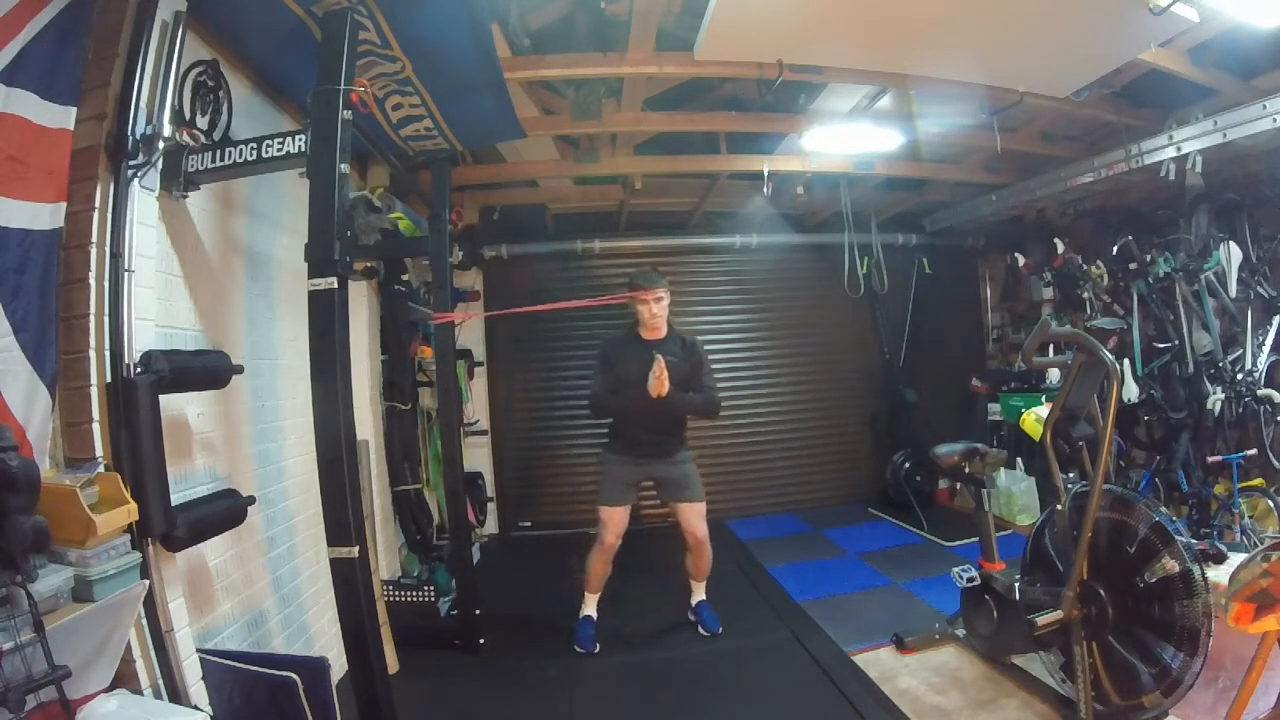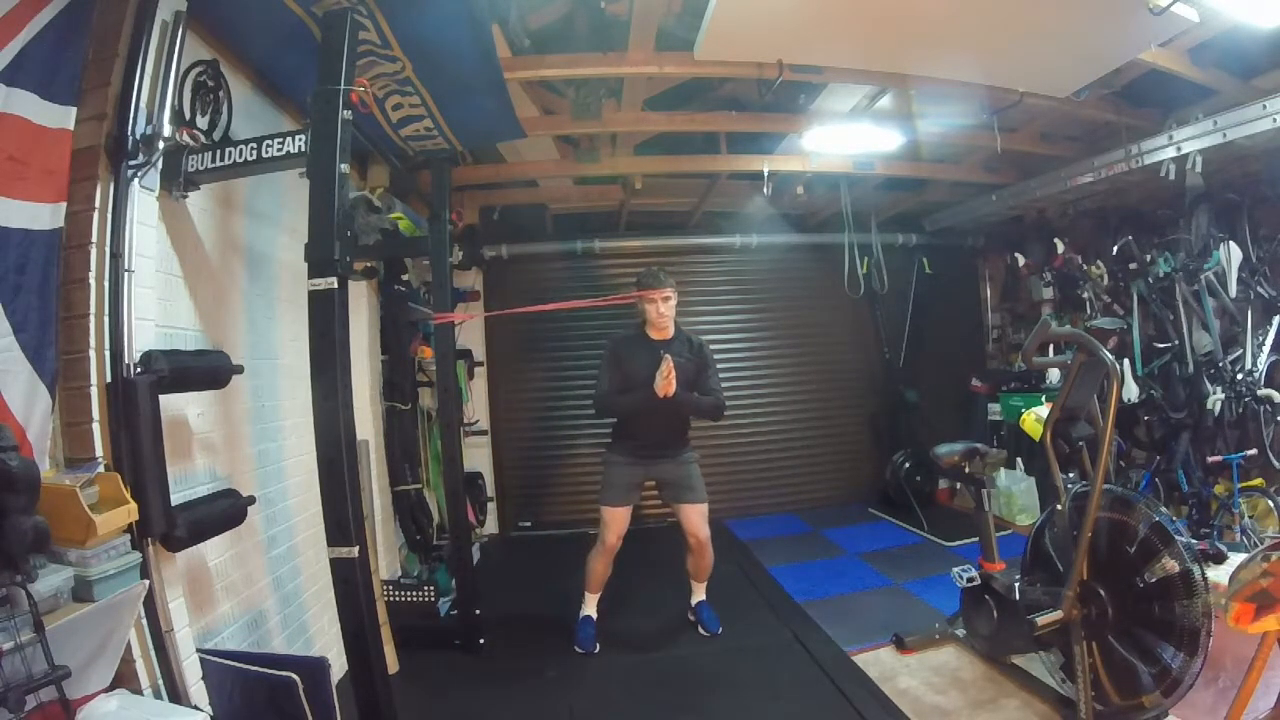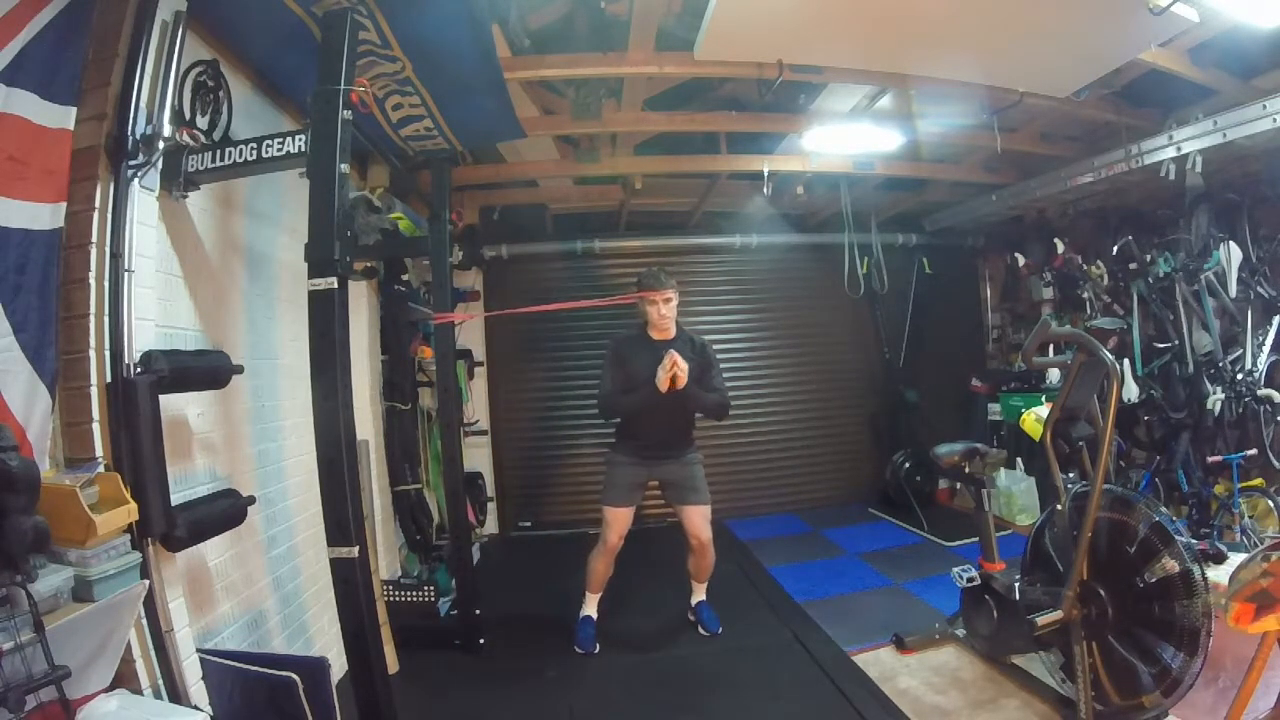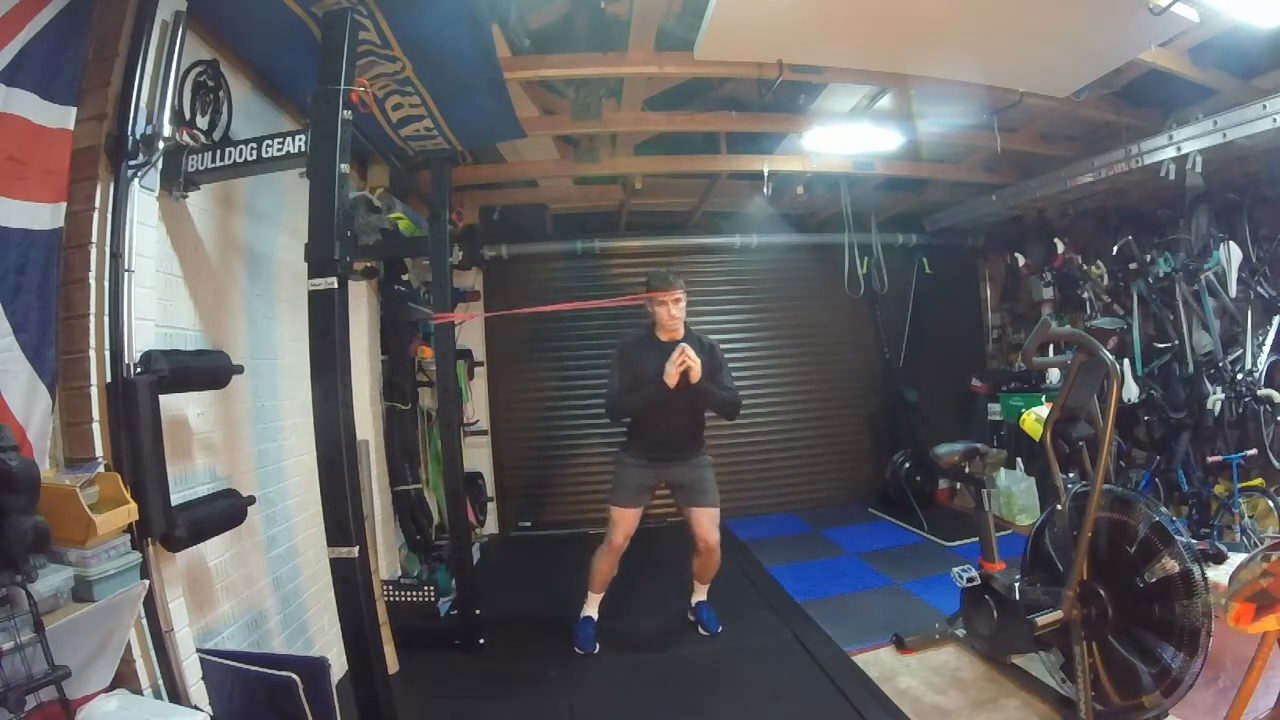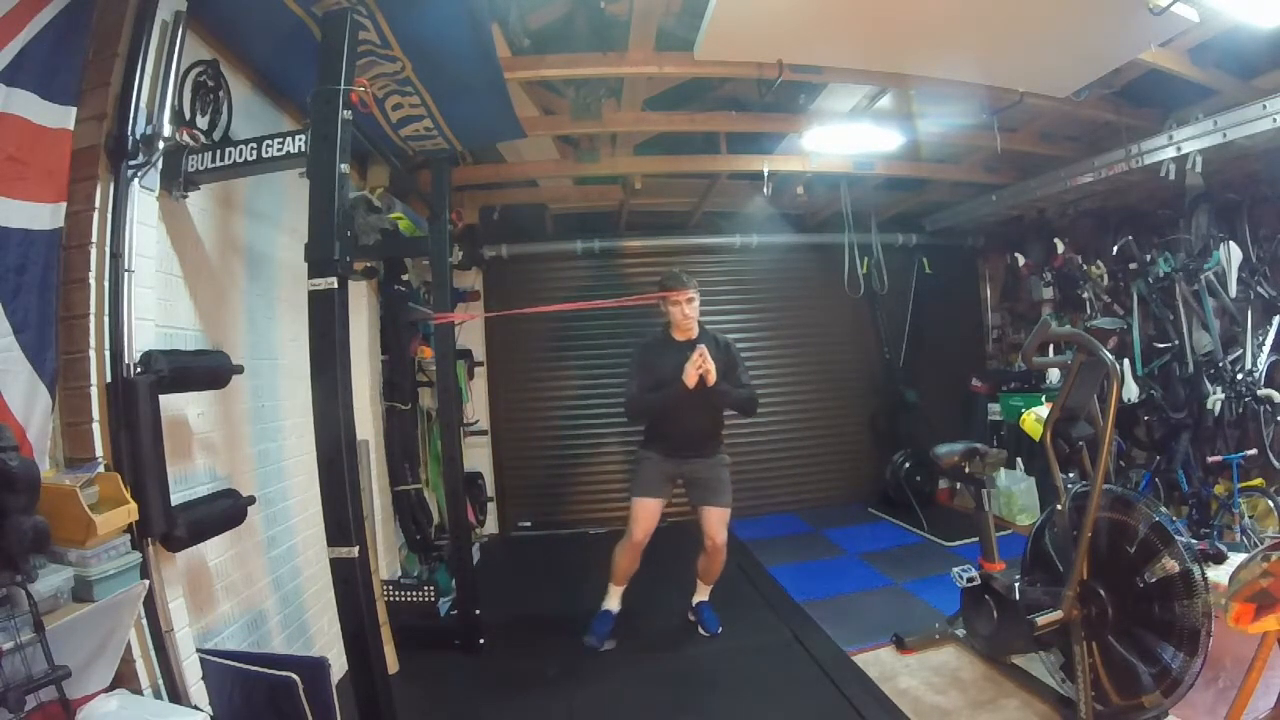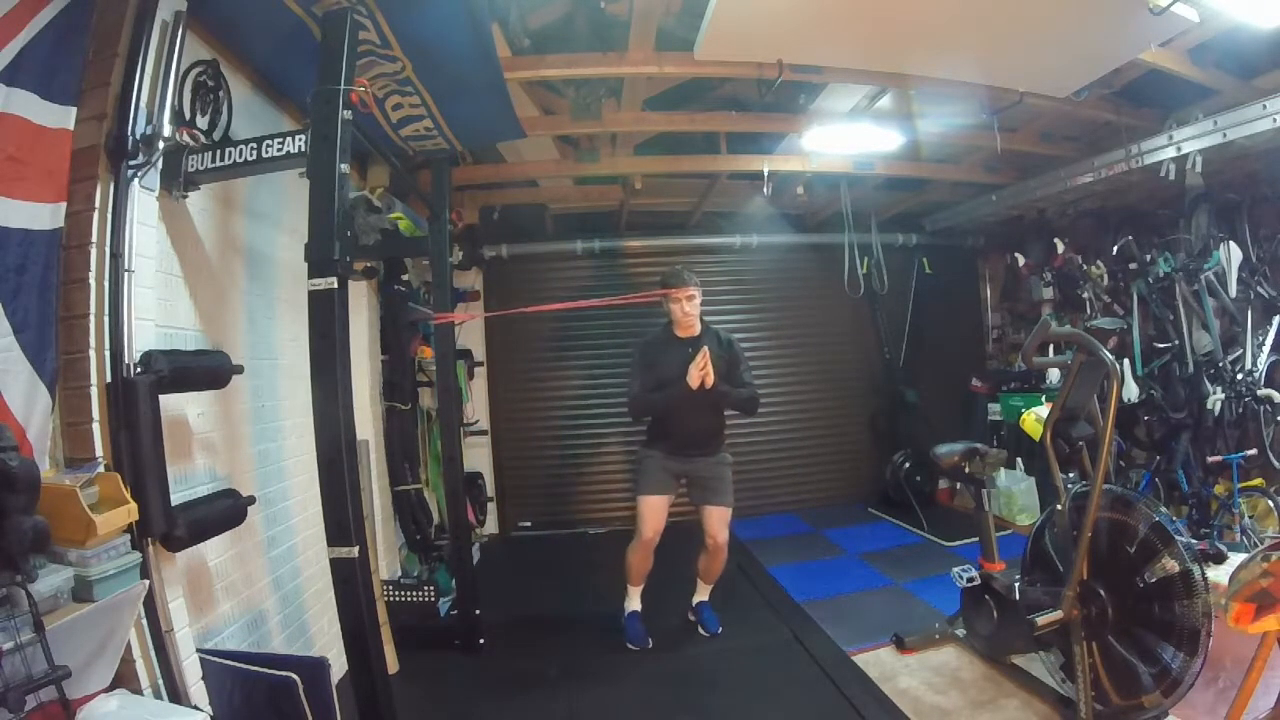
dt=0.2s
person 1, frame 1
left shoulder: (688, 348)
right shoulder: (614, 349)
left elbow: (711, 405)
right elbow: (598, 406)
left wrist: (669, 393)
right wrist: (644, 393)
left hip: (673, 455)
right hip: (623, 456)
left knee: (698, 536)
right knee: (608, 540)
left ankle: (699, 601)
right ankle: (588, 613)
person 1, frame 2
left shoulder: (695, 349)
right shoulder: (621, 348)
left elbow: (716, 408)
right elbow: (603, 406)
left wrist: (677, 394)
right wrist: (652, 393)
left hip: (677, 456)
right hip: (626, 457)
left knee: (700, 537)
right knee: (609, 540)
left ankle: (699, 602)
right ankle: (588, 613)
person 1, frame 3
left shoulder: (698, 349)
right shoulder: (623, 348)
left elbow: (721, 407)
right elbow: (607, 407)
left wrist: (687, 387)
right wrist: (654, 388)
left hip: (681, 457)
right hip: (629, 457)
left knee: (702, 539)
right knee: (610, 540)
left ankle: (698, 602)
right ankle: (588, 614)
person 1, frame 4
left shoulder: (706, 349)
right shoulder: (631, 349)
left elbow: (732, 407)
right elbow: (615, 409)
left wrist: (699, 381)
right wrist: (663, 384)
left hip: (691, 459)
right hip: (639, 460)
left knee: (709, 542)
right knee: (616, 541)
left ankle: (699, 602)
right ankle: (589, 613)
person 1, frame 5
left shoulder: (722, 347)
right shoulder: (649, 352)
left elbow: (750, 404)
right elbow: (634, 410)
left wrist: (714, 383)
right wrist: (682, 385)
left hip: (708, 457)
right hip: (658, 455)
left knee: (716, 541)
right knee: (637, 536)
left ankle: (700, 603)
right ankle: (610, 607)
person 1, frame 6
left shoulder: (725, 344)
right shoulder: (651, 348)
left elbow: (751, 402)
right elbow: (637, 408)
left wrist: (714, 386)
right wrist: (685, 386)
left hip: (710, 456)
right hip: (661, 454)
left knee: (718, 541)
right knee: (647, 536)
left ankle: (700, 602)
right ankle: (633, 608)
